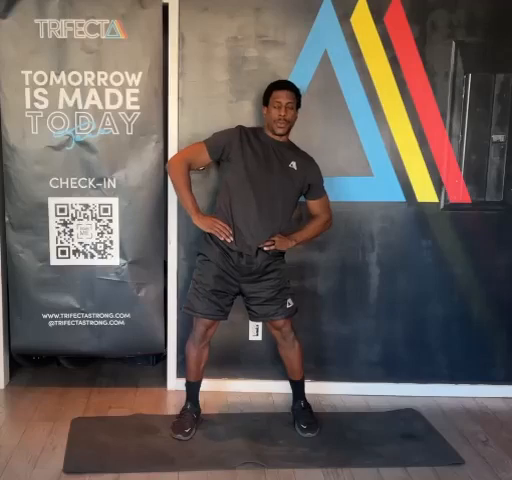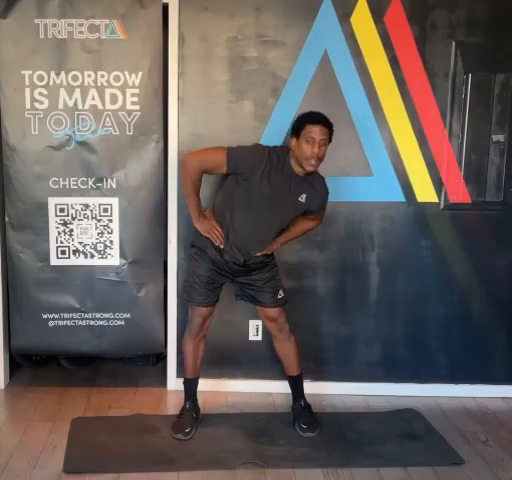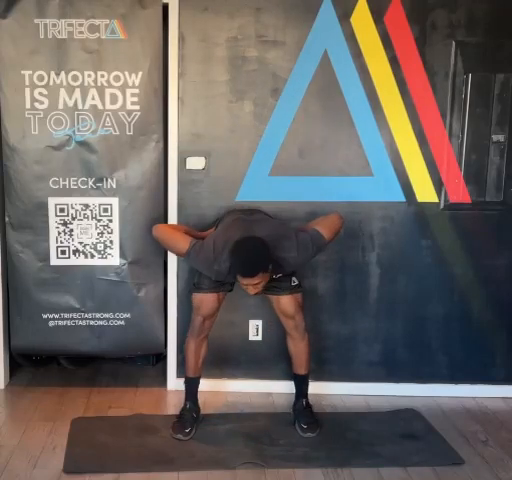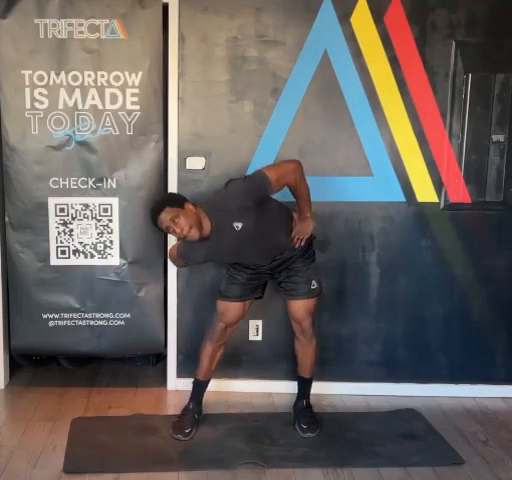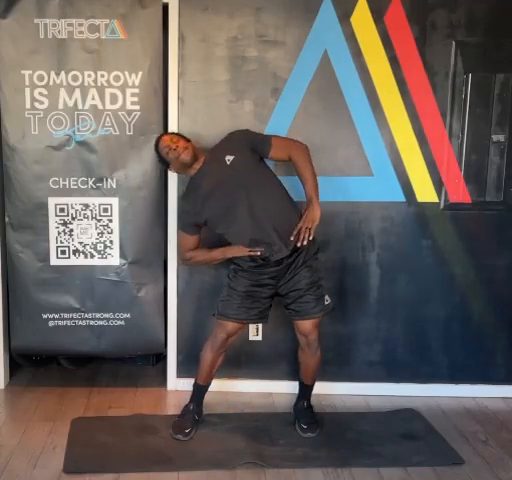
dt=0.7s
person 1, frame 1
left shoulder: (304, 164)
right shoulder: (235, 139)
left elbow: (323, 215)
right elbow: (178, 163)
left wrist: (292, 239)
right wrist: (197, 216)
left hip: (267, 264)
right hip: (220, 256)
left knee: (284, 331)
right knee: (202, 331)
left ankle: (300, 403)
right ankle: (191, 406)
person 1, frame 2
left shoulder: (317, 189)
right shoulder: (258, 158)
left elbow: (312, 219)
right elbow: (192, 161)
left wrist: (277, 241)
right wrist: (197, 216)
left hip: (258, 259)
right hip: (211, 251)
left knee: (279, 325)
right knee: (198, 324)
left ankle: (300, 402)
right ankle: (190, 405)
person 1, frame 3
left shoulder: (294, 252)
right shoulder: (213, 259)
left elbow: (335, 219)
right elbow: (159, 230)
right wrist: (199, 238)
left knee: (295, 322)
right knee: (201, 320)
left ankle: (302, 402)
right ankle: (190, 405)
person 1, frame 4
left shoulder: (235, 198)
right shoulder: (193, 250)
left elbow: (292, 168)
right elbow: (174, 255)
left wrist: (306, 217)
right wrist: (223, 254)
left hip: (293, 252)
right hip: (247, 264)
left knee: (303, 325)
right knee: (221, 327)
left ankle: (303, 403)
right ankle: (194, 406)
person 1, frame 5
left shoulder: (236, 144)
right shoulder: (190, 202)
left elbow: (297, 149)
right elbow: (188, 253)
left wrist: (313, 204)
right wrist: (229, 251)
left hip: (298, 257)
right hip: (251, 268)
left knee: (309, 335)
right knee: (221, 335)
left ankle: (303, 404)
right ankle: (194, 406)
